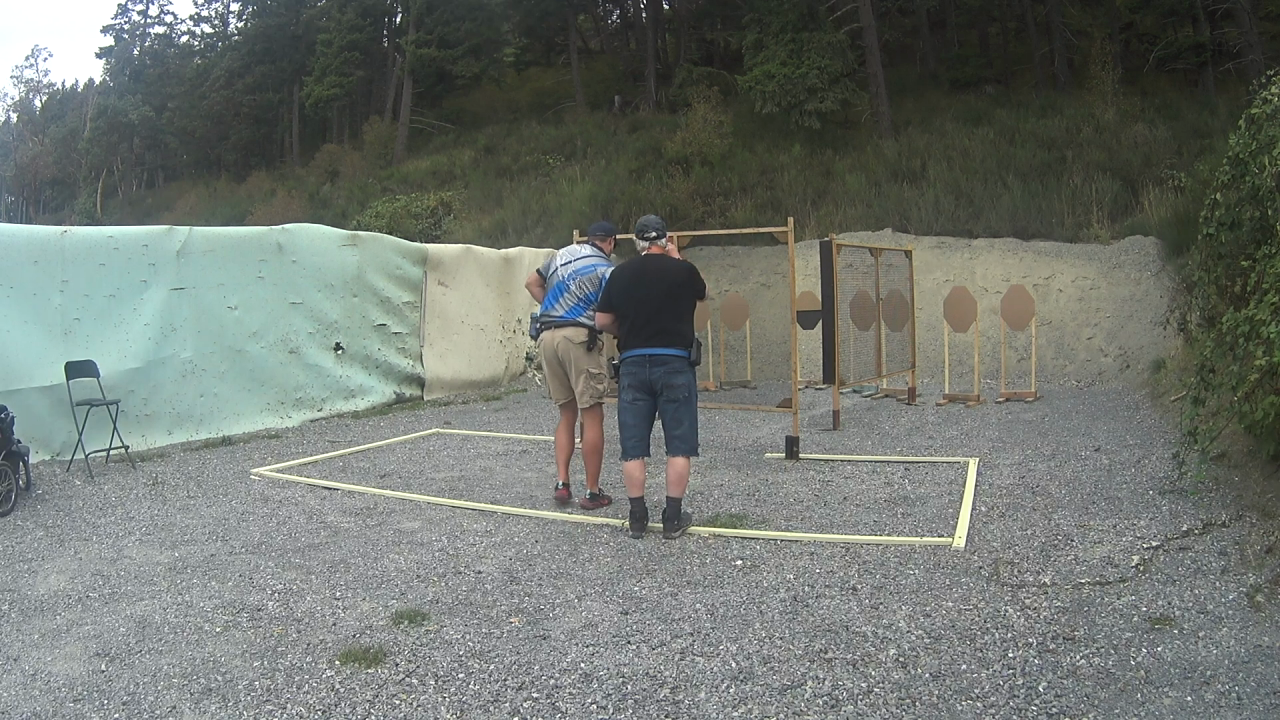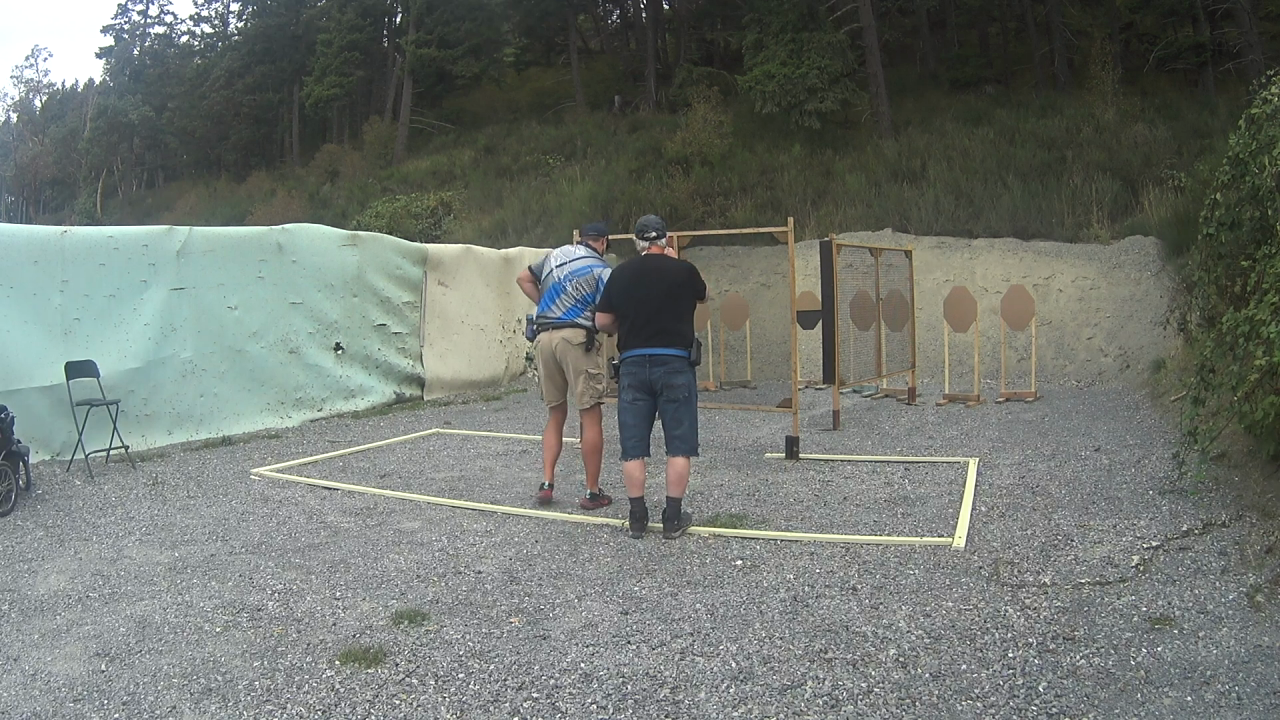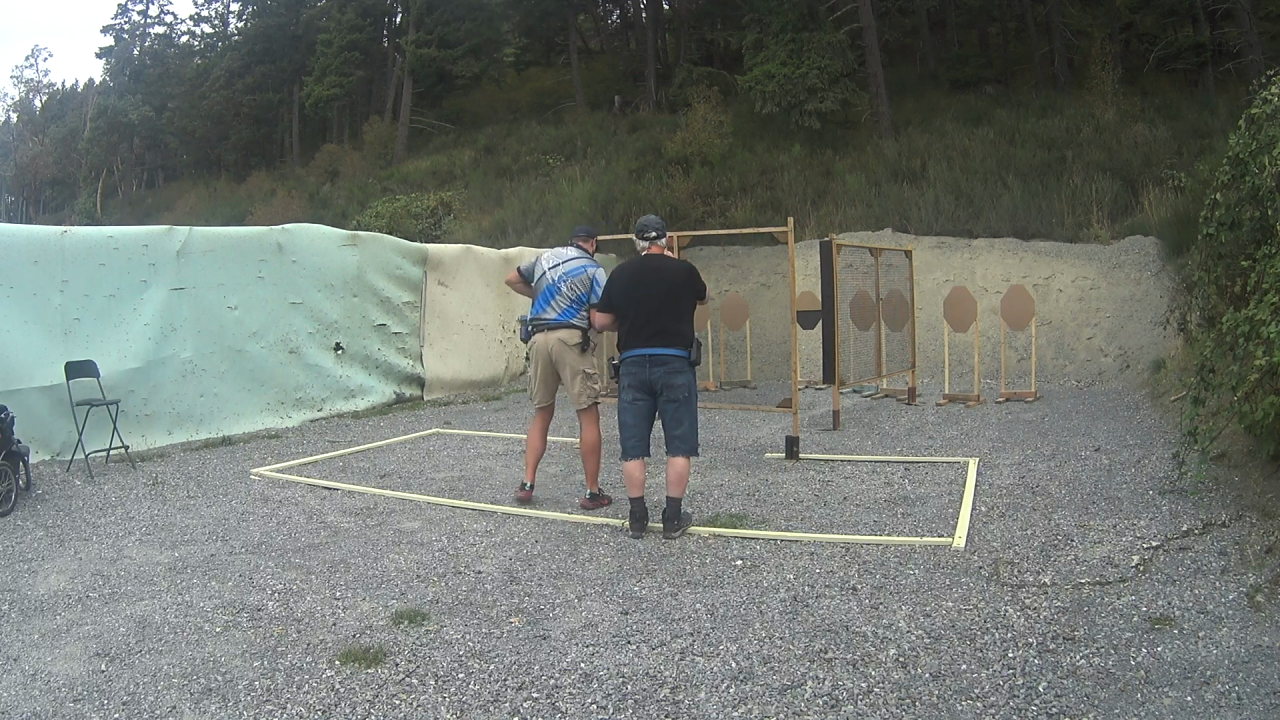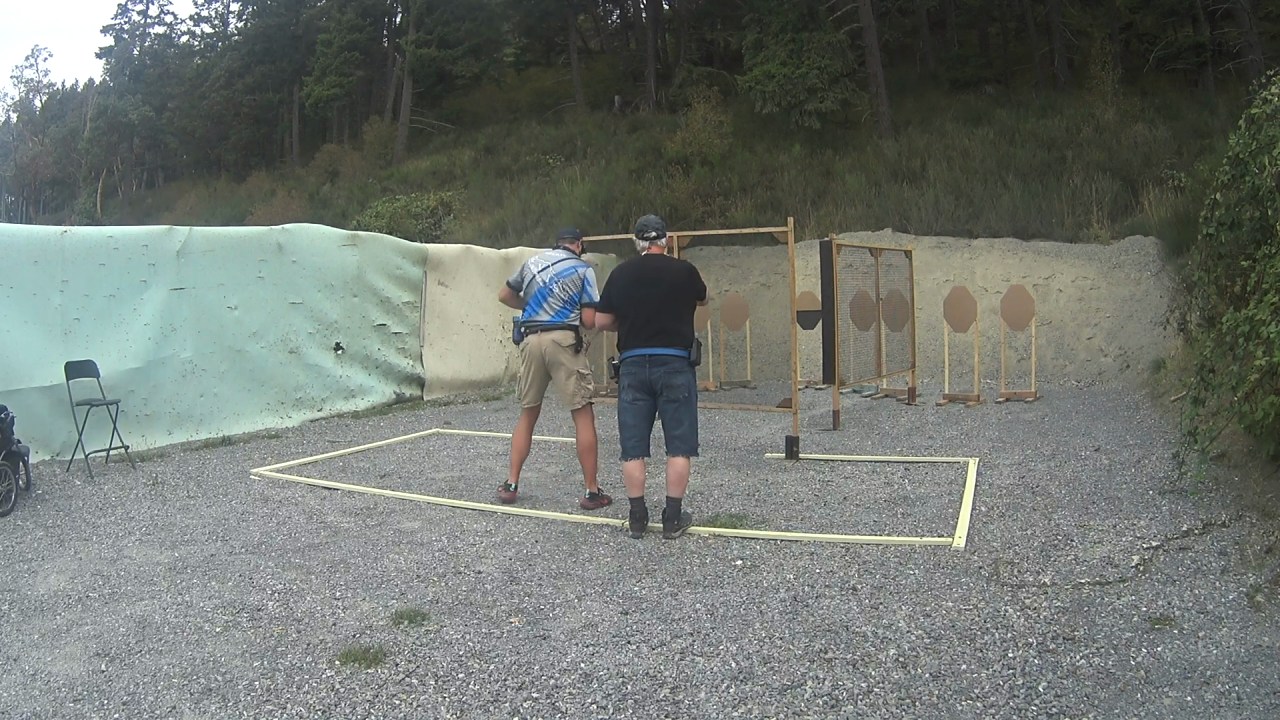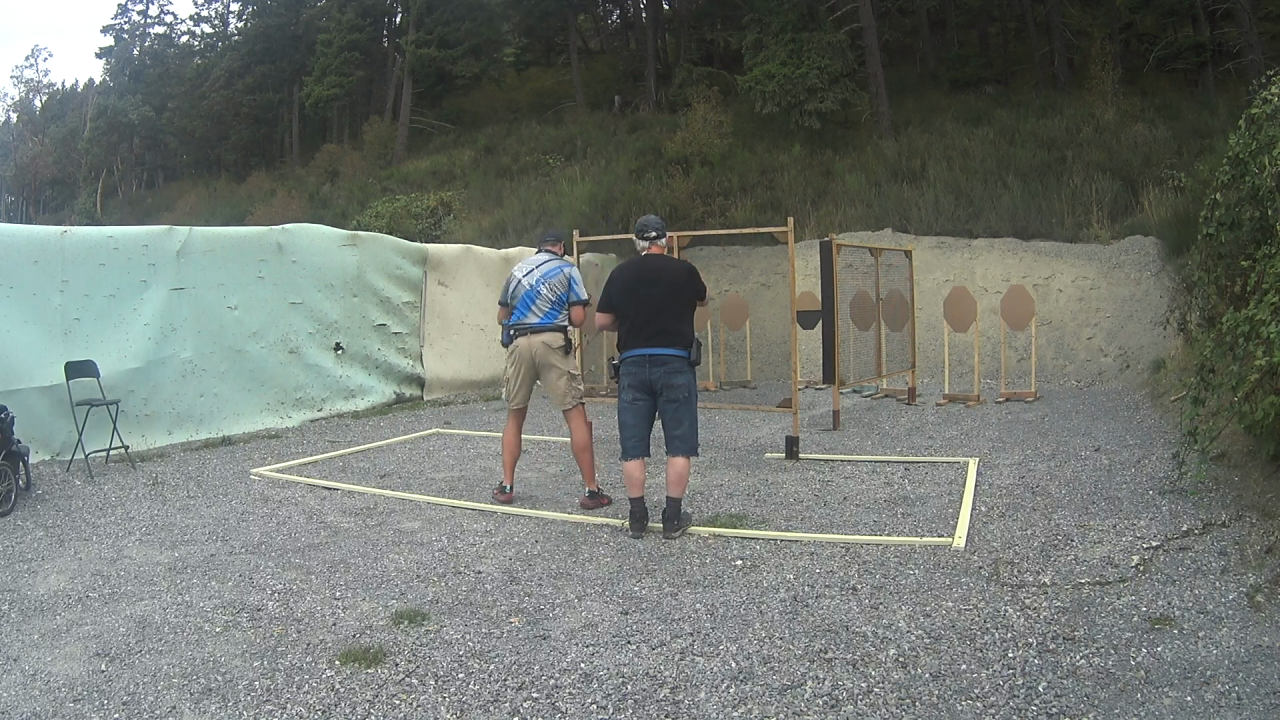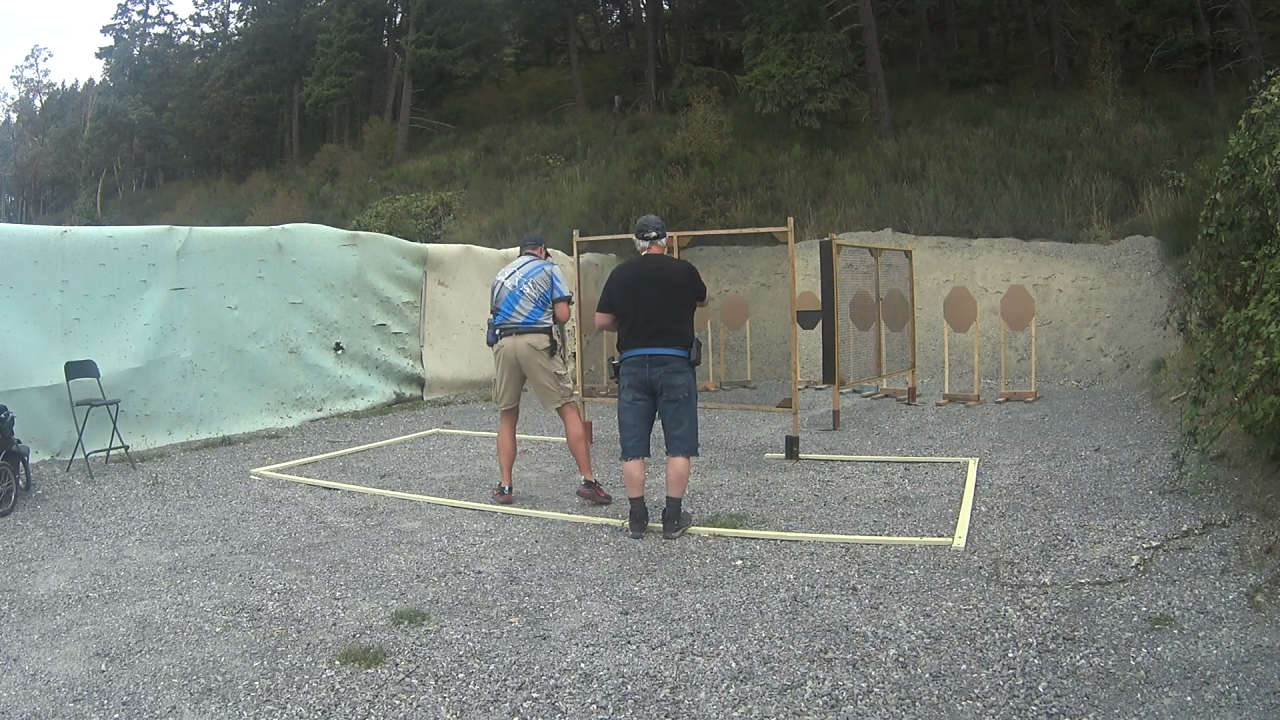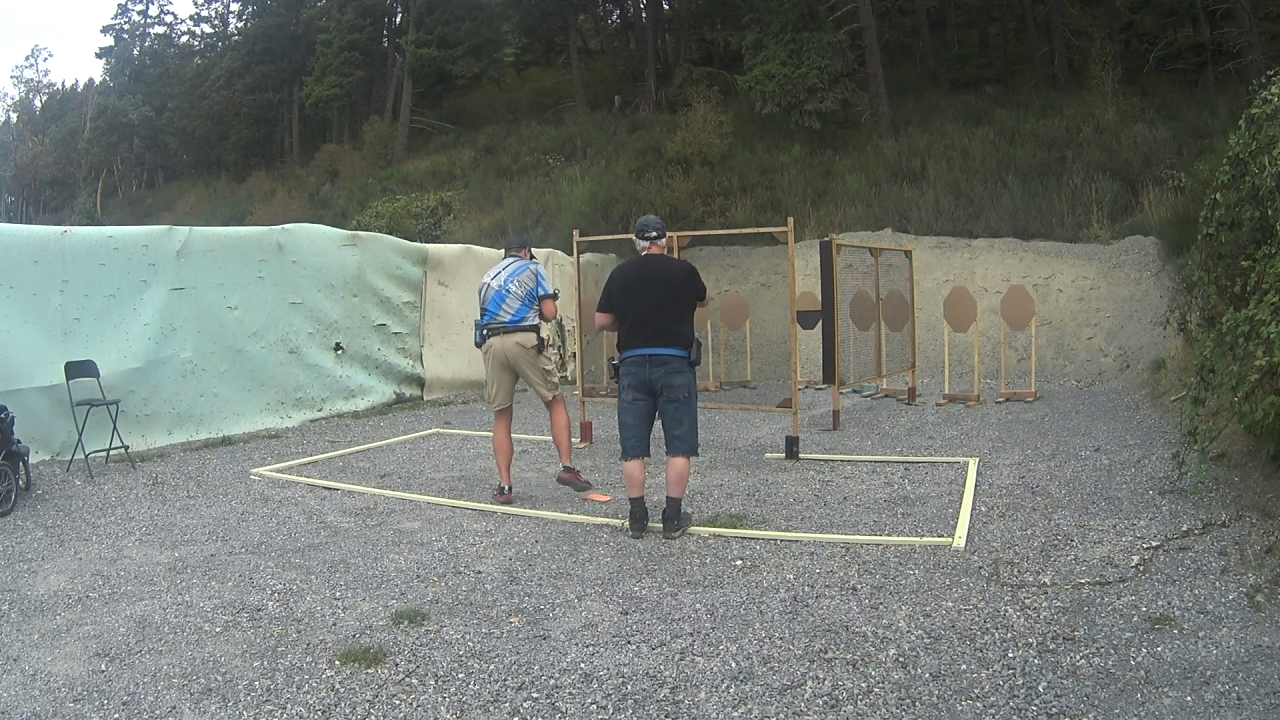
dt=0.1s
person 1, frame 1
left shoulder: (620, 274)
right shoulder: (684, 271)
left elbow: (602, 321)
right elbow: (702, 294)
left hip: (633, 365)
right hip: (674, 364)
left knee: (633, 447)
right knee: (678, 446)
left ankle: (637, 518)
right ankle: (673, 518)
person 1, frame 2
left shoulder: (620, 273)
right shoulder: (683, 270)
left elbow: (602, 322)
right elbow: (703, 296)
left hip: (633, 365)
right hip: (674, 364)
left knee: (633, 447)
right knee: (678, 446)
left ankle: (637, 518)
right ankle: (673, 518)
person 1, frame 3
left shoulder: (620, 274)
right shoulder: (683, 270)
left elbow: (601, 322)
right elbow: (703, 298)
left hip: (633, 365)
right hip: (674, 364)
left knee: (633, 447)
right knee: (678, 446)
left ankle: (637, 518)
right ankle: (673, 518)
person 1, frame 4
left shoulder: (620, 273)
right shoulder: (684, 270)
left elbow: (601, 322)
right elbow: (702, 299)
left hip: (633, 365)
right hip: (674, 364)
left knee: (633, 447)
right knee: (678, 445)
left ankle: (637, 518)
right ankle: (673, 518)
person 1, frame 5
left shoulder: (620, 273)
right shoulder: (684, 270)
left elbow: (602, 322)
right elbow: (702, 300)
left hip: (633, 366)
right hip: (674, 364)
left knee: (633, 448)
right knee: (678, 446)
left ankle: (637, 518)
right ankle: (673, 518)
person 1, frame 6
left shoulder: (620, 273)
right shoulder: (684, 270)
left elbow: (601, 321)
right elbow: (702, 301)
left hip: (633, 365)
right hip: (674, 364)
left knee: (633, 447)
right knee: (679, 445)
left ankle: (637, 517)
right ankle: (673, 518)
person 1, frame 7
left shoulder: (620, 273)
right shoulder: (684, 270)
left elbow: (601, 321)
right elbow: (702, 301)
left hip: (633, 366)
right hip: (674, 364)
left knee: (633, 447)
right knee: (678, 446)
left ankle: (637, 518)
right ankle: (673, 518)
person 2, frame 1
left shoulder: (563, 254)
right shoulder: (605, 269)
left elbow: (532, 284)
left hip: (547, 337)
right hip: (579, 338)
left knee: (567, 414)
right knee: (592, 416)
left ankle: (562, 484)
right ankle: (592, 493)
person 2, frame 2
left shoulder: (555, 255)
right shoulder: (601, 269)
left elbow: (523, 279)
left hip: (544, 338)
right hip: (576, 339)
left knee: (556, 414)
right knee: (591, 417)
left ankle: (546, 484)
right ankle: (593, 492)
person 2, frame 3
left shoulder: (546, 257)
right shoulder: (594, 270)
left elbow: (511, 280)
left hip: (538, 339)
right hip: (571, 340)
left knee: (542, 415)
right knee: (588, 417)
left ankle: (527, 484)
right ankle: (593, 492)
person 2, frame 4
left shoulder: (532, 263)
right shoulder: (582, 270)
left elbow: (504, 296)
right elbow: (589, 320)
left hip: (530, 342)
right hip: (563, 342)
left knee: (528, 417)
right knee: (583, 417)
left ankle: (511, 484)
right ankle: (592, 492)
person 2, frame 5
left shoulder: (517, 269)
right shoulder: (567, 269)
left elbow: (502, 317)
right elbow: (578, 318)
left hip: (519, 344)
right hip: (552, 343)
left knee: (515, 417)
right knee: (576, 416)
left ankle: (506, 486)
right ankle: (591, 491)
person 2, frame 6
left shoulder: (501, 275)
right shoulder: (549, 269)
right elbow: (563, 316)
left hip: (504, 344)
right hip: (537, 343)
left knee: (507, 417)
right knee: (568, 411)
left ankle: (505, 487)
right ankle: (588, 481)
person 2, frame 7
left shoulder: (488, 278)
right shoulder: (534, 268)
right elbow: (549, 313)
left hip: (493, 344)
right hip: (525, 342)
left knee: (501, 418)
right knee: (555, 403)
left ankle: (504, 486)
right ankle: (566, 467)
